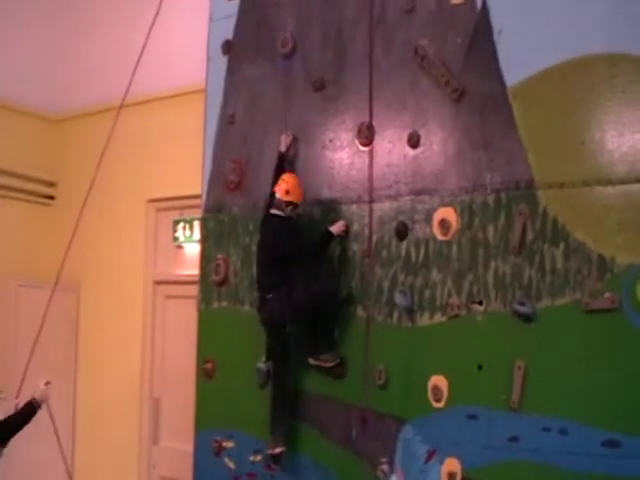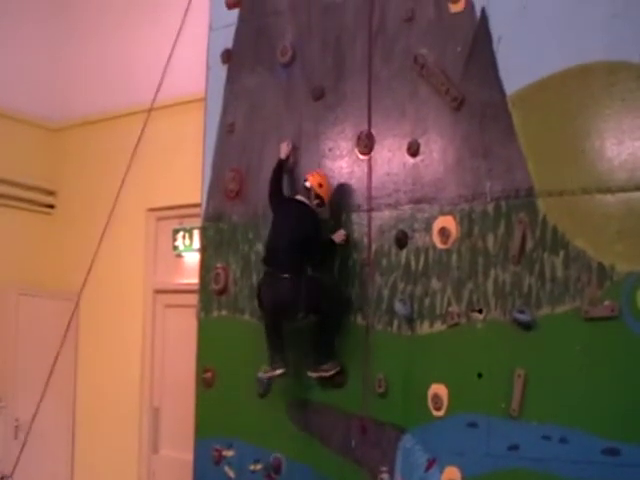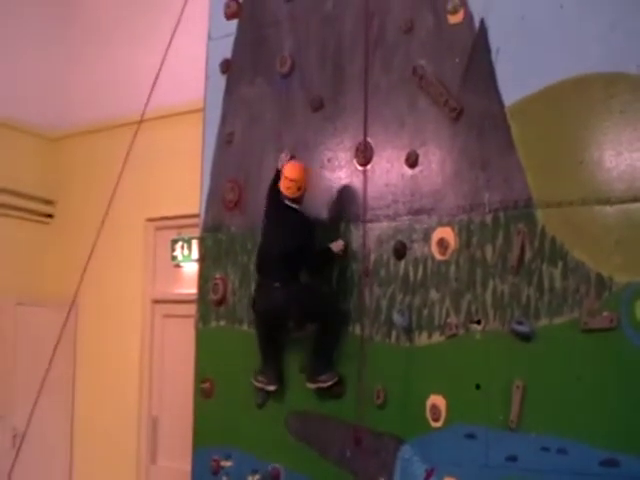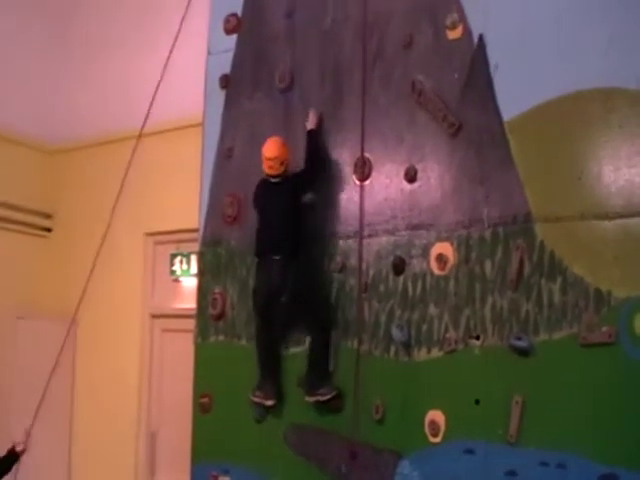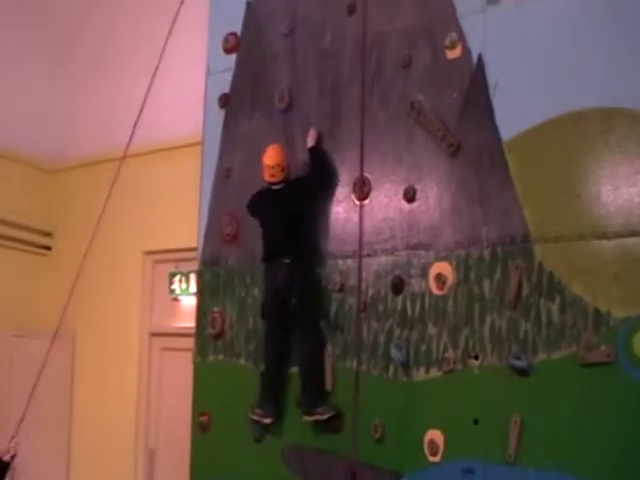
dt=0.5s
person 1, frame 1
left shoulder: (268, 218)
right shoulder: (288, 227)
left elbow: (277, 183)
right elbow: (306, 254)
left wrist: (283, 154)
right wrist: (331, 233)
left hip: (267, 303)
right hip: (285, 300)
left knee: (280, 369)
left ankle: (276, 437)
right ankle: (321, 351)
person 1, frame 2
left shoulder: (282, 205)
right shoulder: (311, 220)
left elbow: (273, 188)
right elbow: (315, 260)
left wrist: (282, 160)
right wrist: (333, 241)
left hip: (270, 285)
right hip: (294, 285)
left knee: (272, 312)
right knee: (331, 302)
left ankle: (276, 357)
right ankle: (320, 361)
person 1, frame 3
left shoulder: (272, 209)
right shoulder: (303, 223)
left elbow: (273, 190)
right elbow: (311, 263)
left wrist: (280, 170)
right wrist: (331, 250)
left hip: (264, 290)
right hip: (289, 292)
left knee: (265, 320)
right knee: (330, 315)
left ankle: (270, 372)
right ankle: (318, 372)
person 1, frame 4
left shoulder: (261, 190)
right shoulder: (292, 186)
right elbow: (317, 166)
right wrist: (312, 129)
left hip: (264, 267)
right hip: (287, 267)
left knee: (266, 327)
right knee: (318, 325)
left ankle: (268, 387)
right ankle: (316, 384)
person 1, frame 5
left shoulder: (261, 199)
right shoulder: (298, 191)
right elbow: (325, 176)
right wrist: (313, 146)
left hip: (273, 271)
right hip: (297, 270)
left knee: (274, 339)
right knee: (308, 337)
left ankle: (267, 404)
right ankle: (312, 403)
